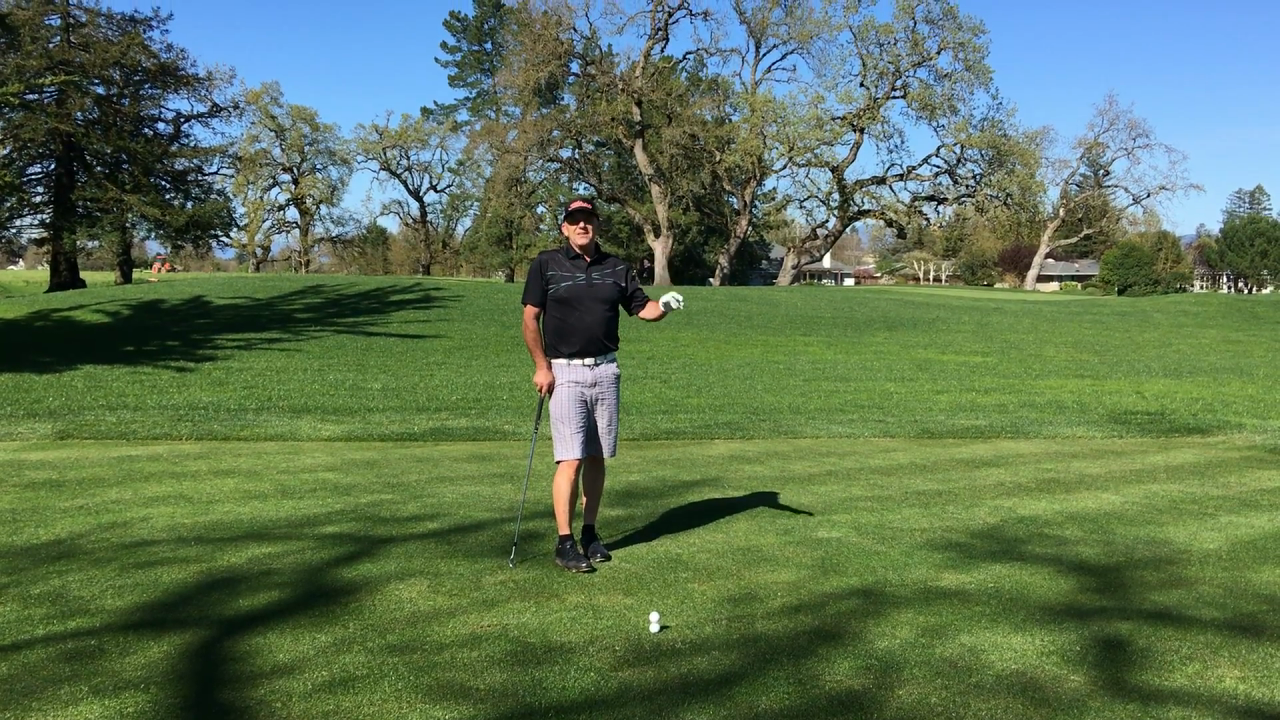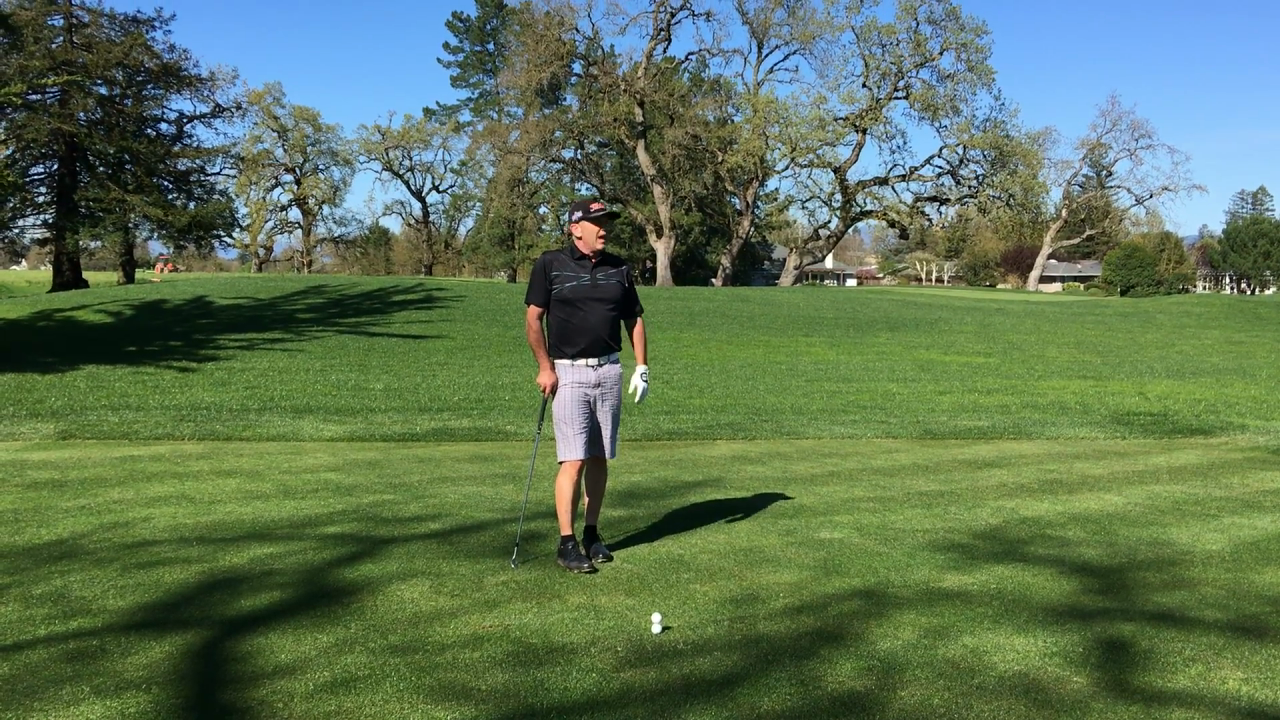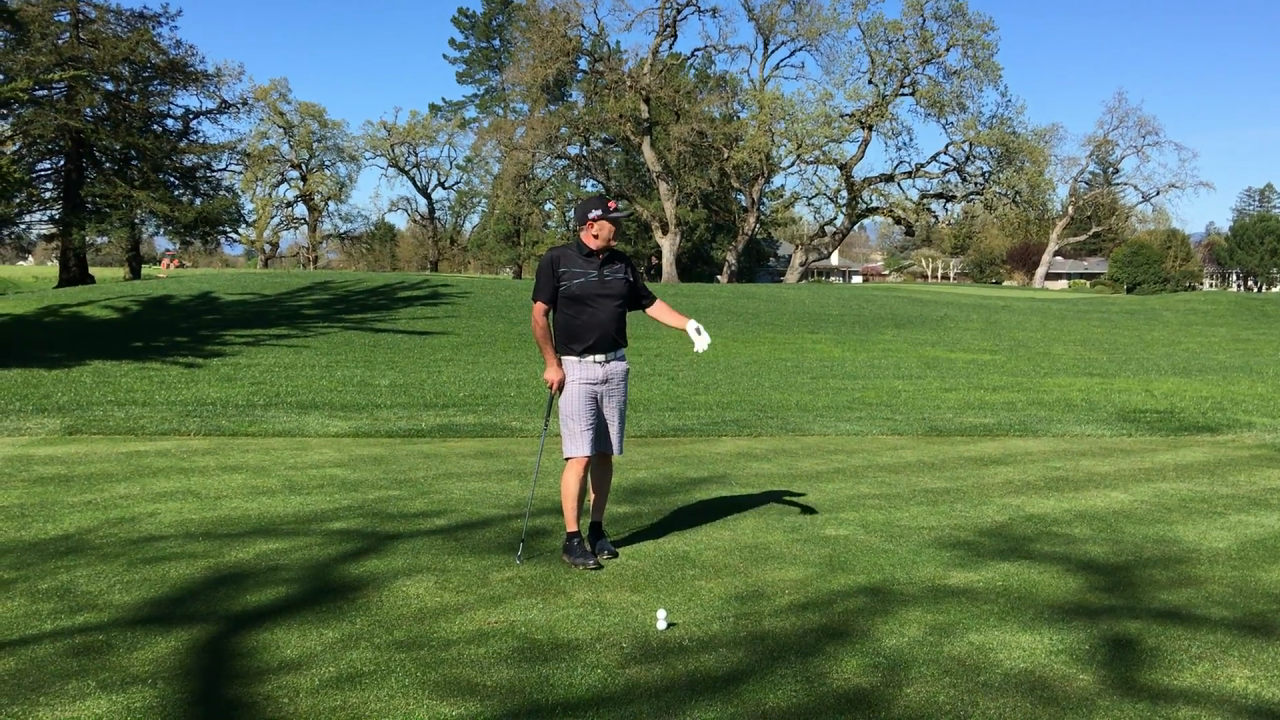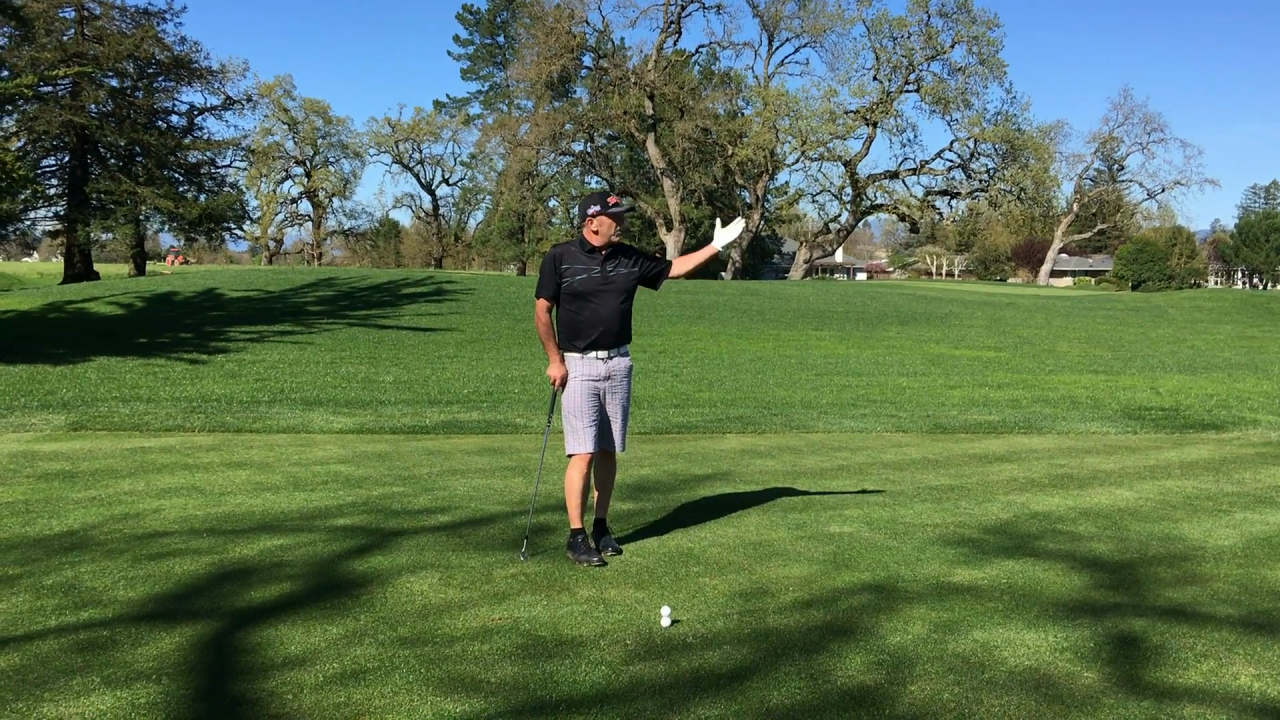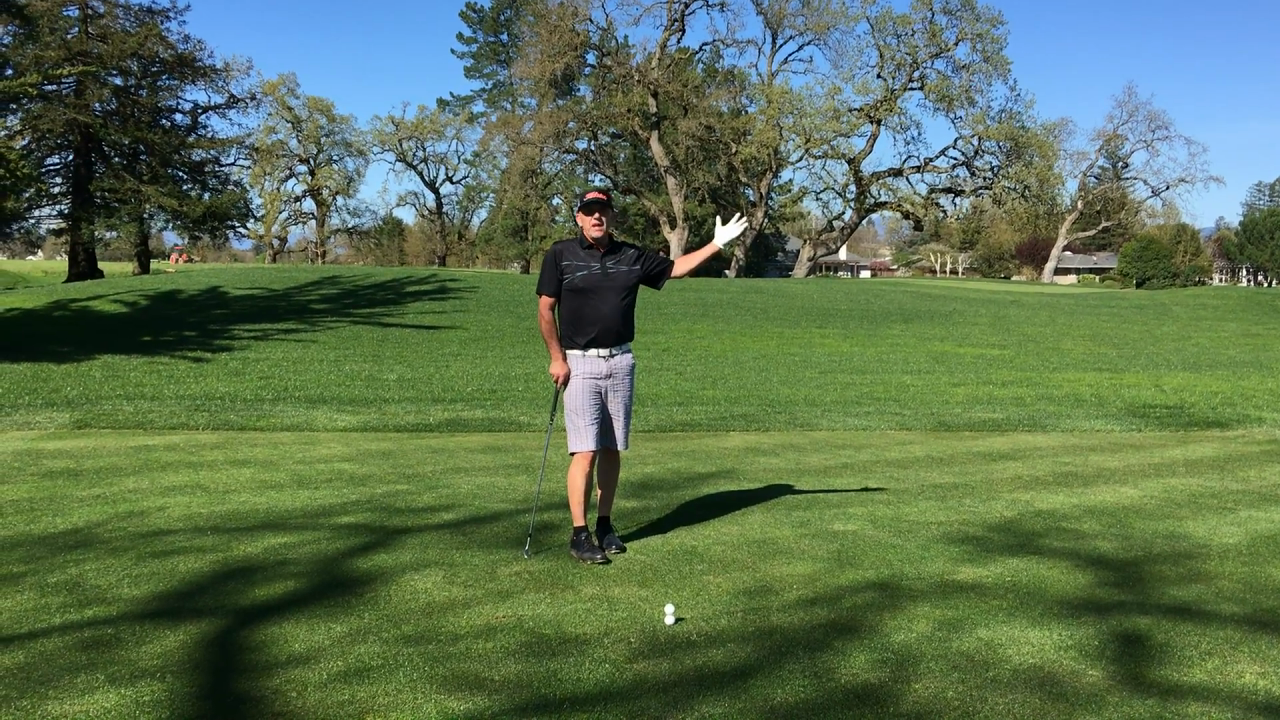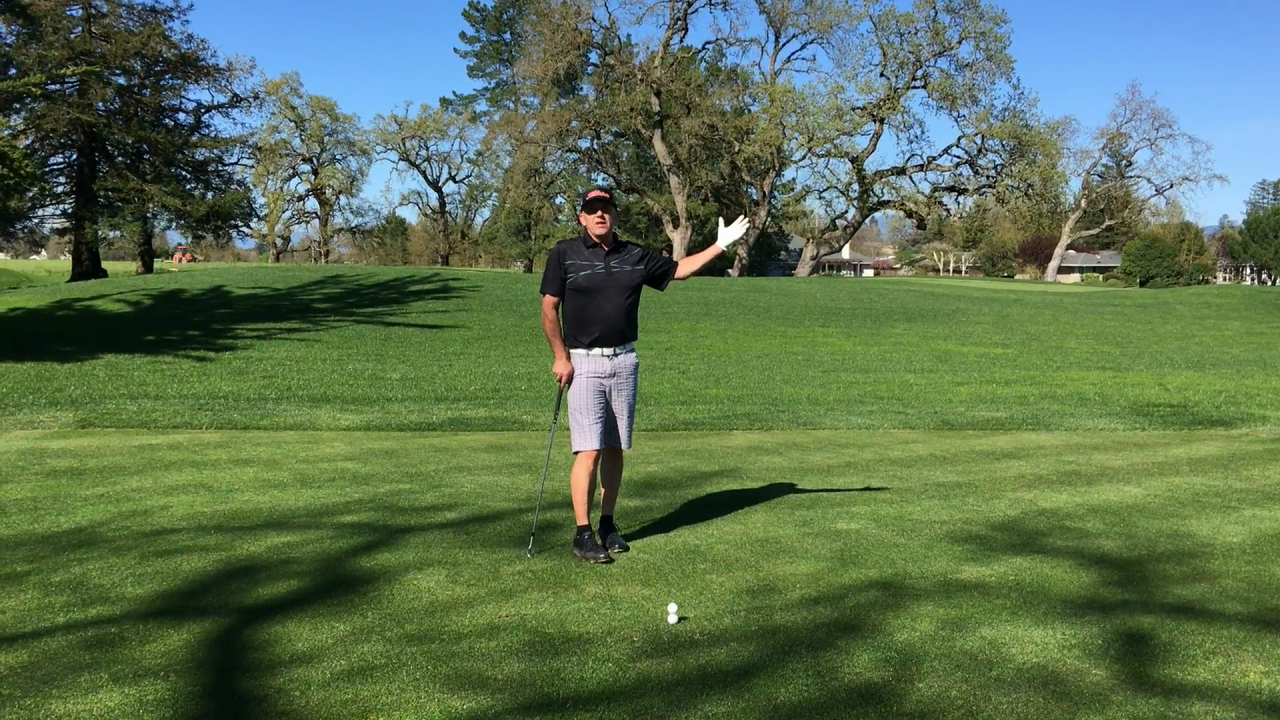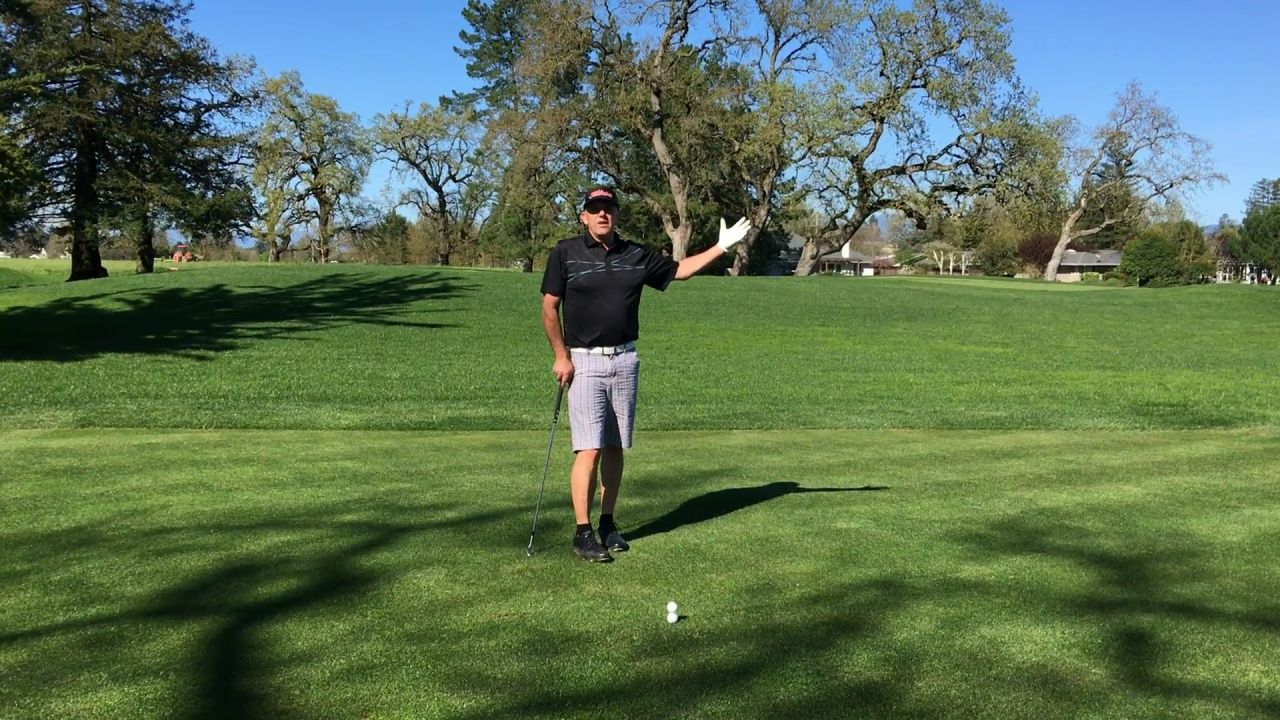
dt=0.4s
person 1, frame 1
left shoulder: (617, 268)
right shoulder: (547, 264)
left elbow: (643, 309)
right elbow: (530, 318)
left wrist: (664, 304)
right wrist: (541, 366)
left hip: (606, 370)
right hip: (565, 372)
left knee: (597, 457)
right knee: (571, 460)
left ankle: (589, 533)
right ankle: (565, 542)
person 1, frame 2
left shoulder: (619, 268)
right shoulder: (550, 263)
left elbow: (634, 319)
right elbow: (533, 318)
left wrist: (641, 367)
right wrist: (545, 367)
left hip: (609, 371)
right hip: (568, 372)
left knee: (599, 458)
right knee: (573, 460)
left ankle: (591, 534)
right ankle: (566, 542)
person 1, frame 3
left shoulder: (622, 264)
right shoulder: (556, 260)
left elbow: (650, 304)
right elbow: (539, 314)
left wrist: (688, 324)
right wrist: (552, 364)
left hip: (615, 367)
right hip: (575, 369)
left knee: (605, 455)
right knee: (579, 457)
left ankle: (596, 530)
right ankle: (571, 539)
person 1, frame 4
left shoulder: (630, 258)
right shoulder: (560, 257)
left elbow: (673, 268)
right elbow: (542, 311)
left wrist: (716, 245)
right wrist: (554, 360)
left hip: (619, 364)
right hip: (578, 365)
left knee: (609, 451)
right knee: (583, 453)
left ankle: (600, 527)
right ankle: (576, 536)
person 1, frame 5
left shoulder: (632, 256)
right shoulder: (560, 254)
left elbow: (676, 267)
right elbow: (545, 309)
left wrist: (717, 243)
right wrist: (557, 358)
left hip: (620, 362)
right hip: (579, 363)
left knee: (612, 449)
right knee: (585, 451)
left ankle: (604, 525)
right ankle: (579, 534)
person 1, frame 6
left shoulder: (635, 256)
right shoulder: (565, 253)
left elbow: (679, 269)
right elbow: (549, 308)
left wrist: (720, 245)
right wrist: (560, 357)
left hip: (624, 360)
right hip: (583, 362)
left knee: (615, 447)
right knee: (589, 450)
left ankle: (608, 524)
right ankle: (582, 533)
person 1, frame 7
left shoulder: (636, 256)
right shoulder: (565, 252)
left elbow: (679, 269)
right elbow: (549, 307)
left wrist: (722, 246)
right wrist: (561, 356)
left hip: (625, 360)
right hip: (584, 361)
left knee: (615, 447)
right knee: (589, 449)
left ankle: (607, 523)
right ankle: (582, 532)
